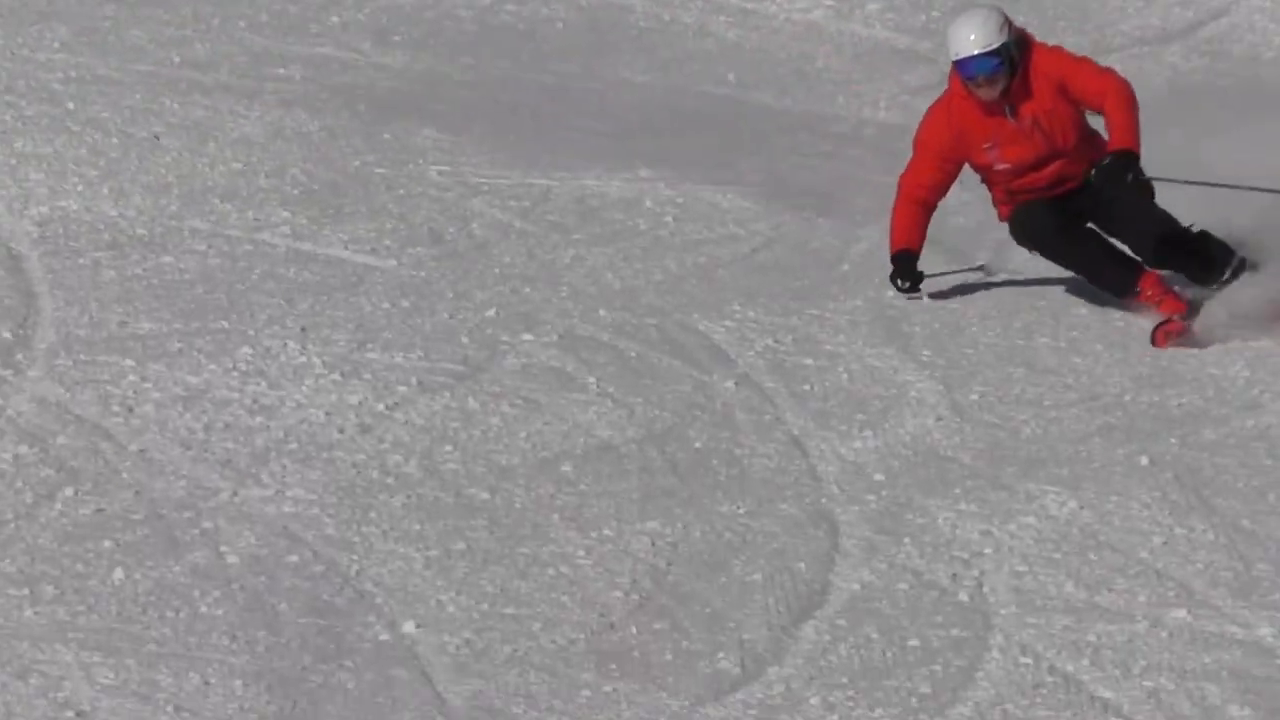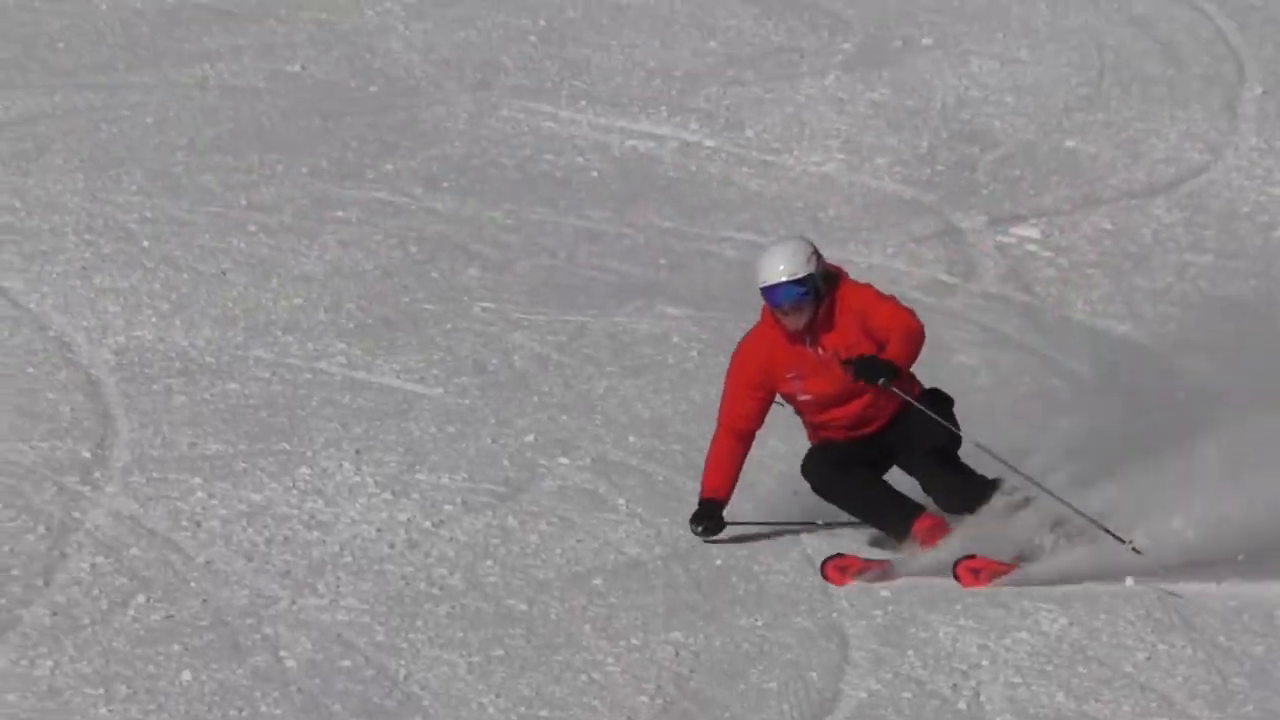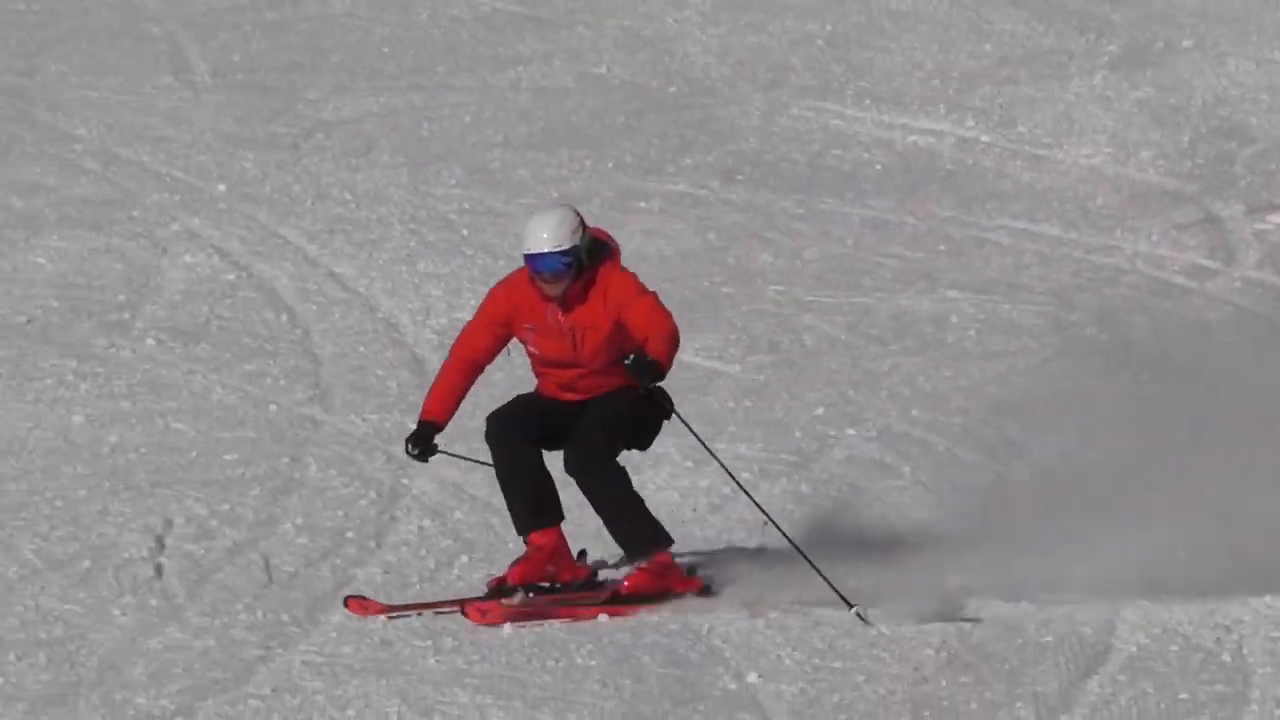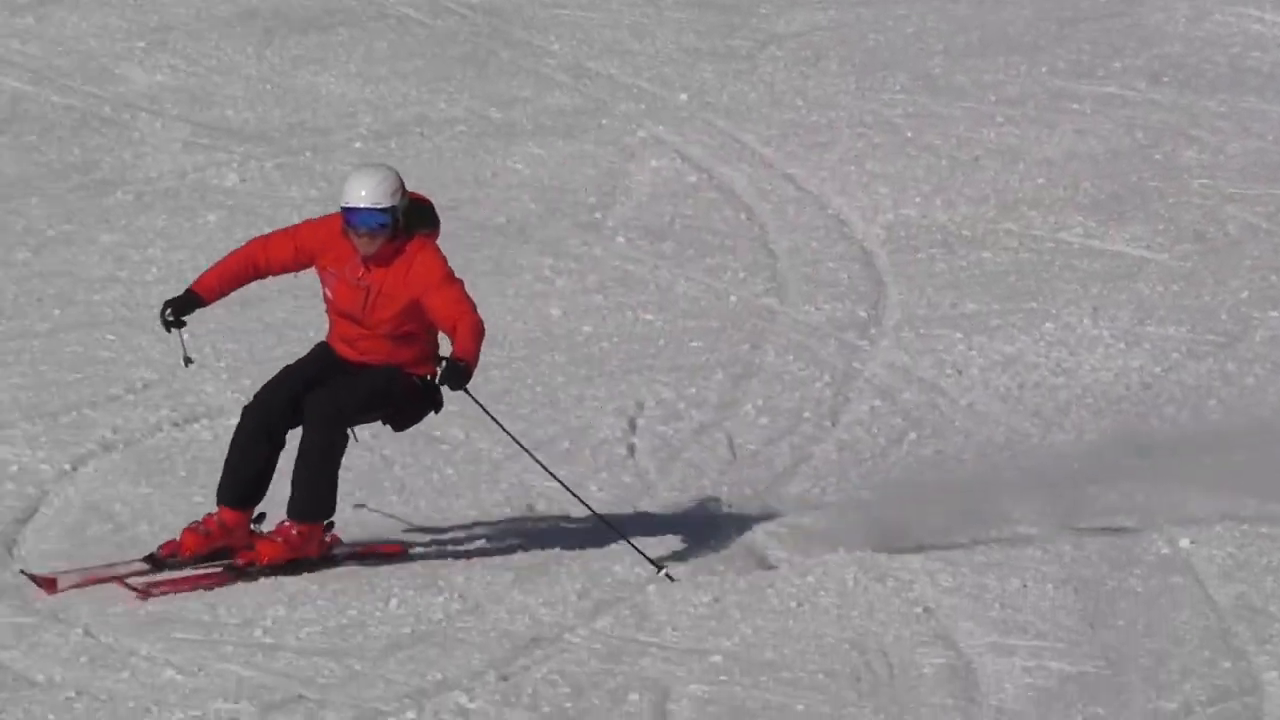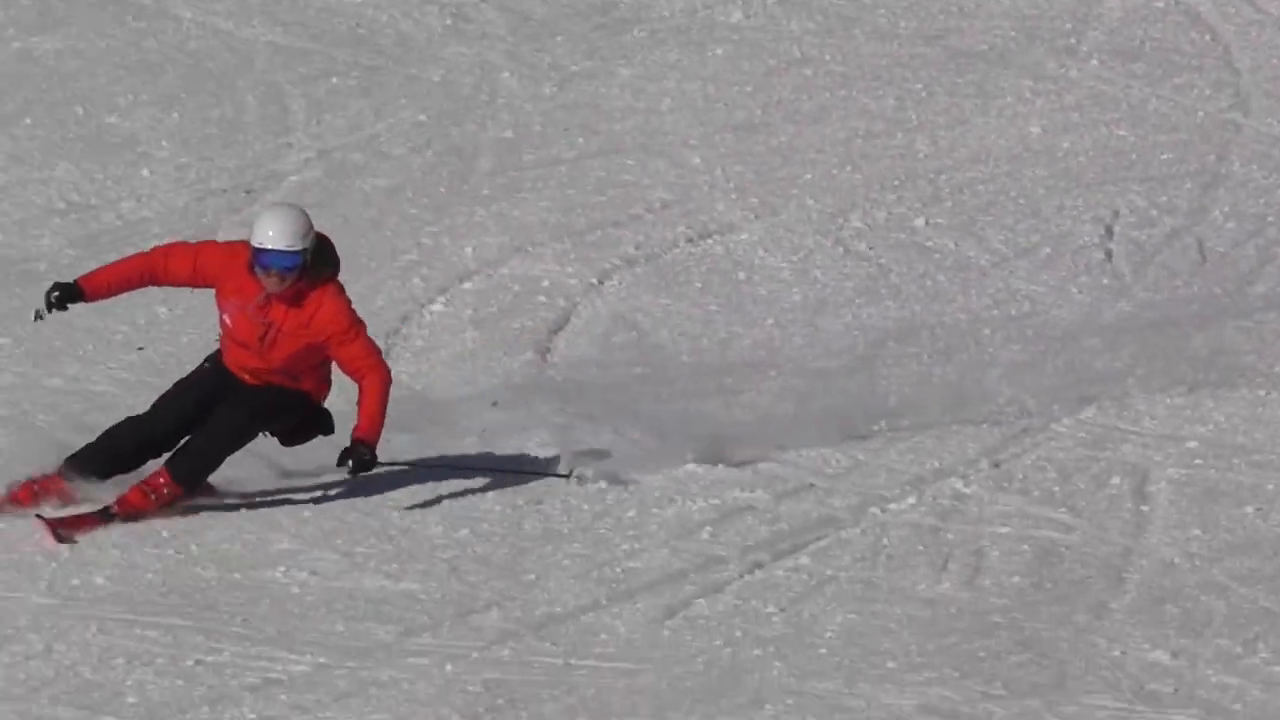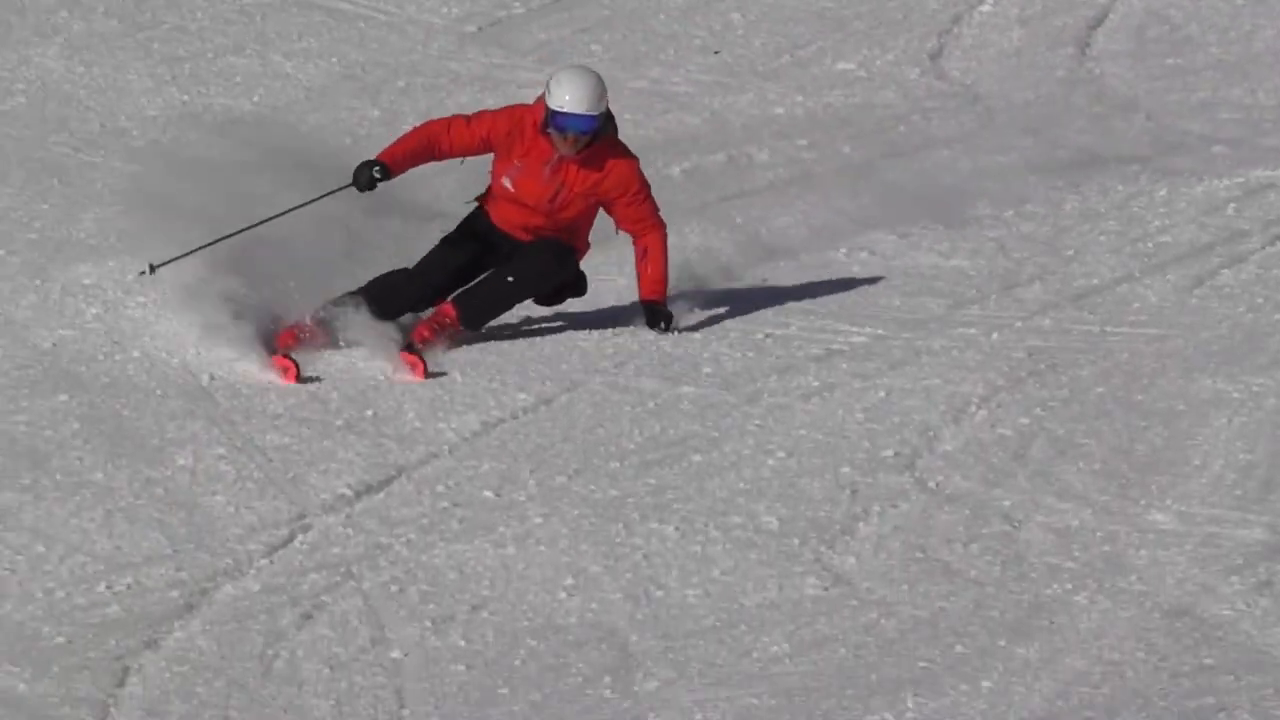
dt=0.3s
person 1, frame 1
left shoulder: (1046, 65)
right shoulder: (948, 118)
left elbow: (1113, 91)
right elbow: (916, 193)
left wrist: (1123, 151)
right wrist: (904, 254)
left hip: (1095, 178)
right hip: (1033, 206)
left knee: (1158, 237)
right knee: (1037, 225)
right ankle: (1151, 291)
person 1, frame 2
left shoulder: (852, 299)
right shoulder: (758, 351)
left elbow: (907, 328)
right elbow: (734, 428)
left wrist: (889, 365)
right wrist: (712, 499)
left hip: (902, 415)
right hip: (843, 442)
left knee: (943, 480)
right knee: (819, 469)
right ankle: (927, 530)
person 1, frame 3
left shoulder: (614, 283)
right shoulder: (515, 292)
left elbow: (661, 329)
right elbow: (467, 356)
left wrist: (653, 363)
right wrist: (429, 423)
left hip: (619, 398)
right hip: (555, 402)
left knee: (586, 457)
right knee: (502, 427)
left ankle: (659, 562)
right ankle: (546, 551)
person 1, frame 4
left shoulder: (421, 259)
right shoulder: (330, 235)
left elbow: (466, 322)
right elbow: (261, 254)
left wrist: (461, 365)
right wrist: (197, 294)
left hip: (400, 374)
right hip: (341, 358)
left knee: (323, 412)
right knee: (264, 412)
left ankle: (302, 531)
right ankle: (227, 524)
person 1, frame 5
left shoulder: (327, 307)
right shoulder: (229, 261)
left elbow: (373, 370)
right elbow: (160, 262)
left wrist: (365, 439)
right wrist: (82, 288)
left hip: (290, 396)
right hip: (231, 371)
left knee: (236, 416)
right knee: (157, 424)
left ankle: (168, 485)
right ankle: (65, 479)
person 1, frame 6
left shoulder: (615, 168)
right shoulder: (516, 125)
left elbow: (649, 230)
right elbow: (442, 134)
left wrist: (654, 298)
right wrist: (388, 161)
left hip: (548, 247)
right hip: (492, 226)
left knee: (549, 265)
right knee: (428, 280)
left ankle: (448, 320)
